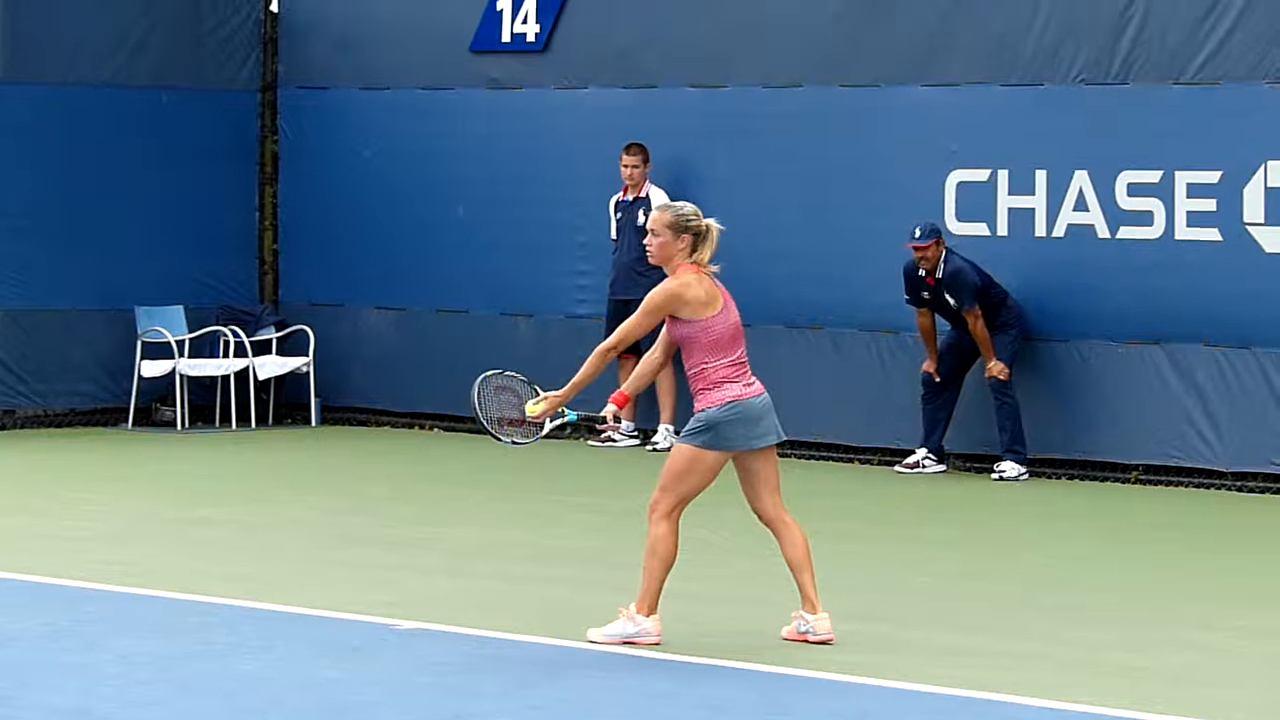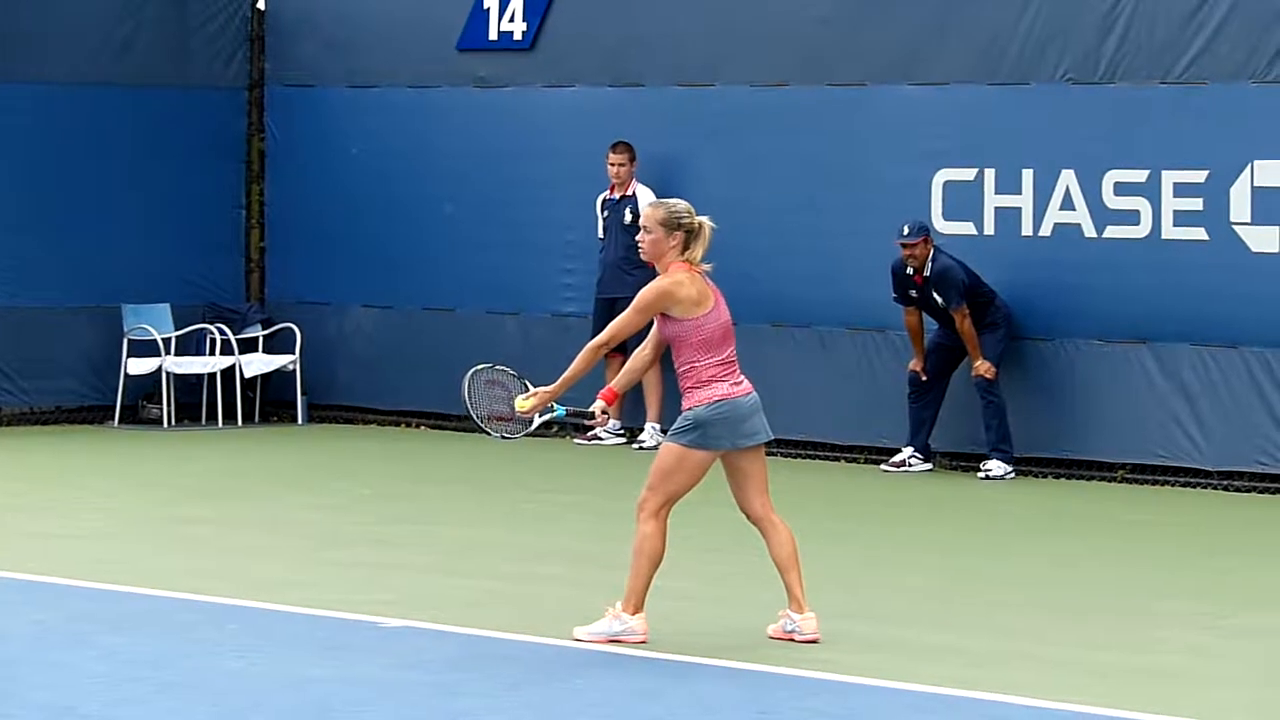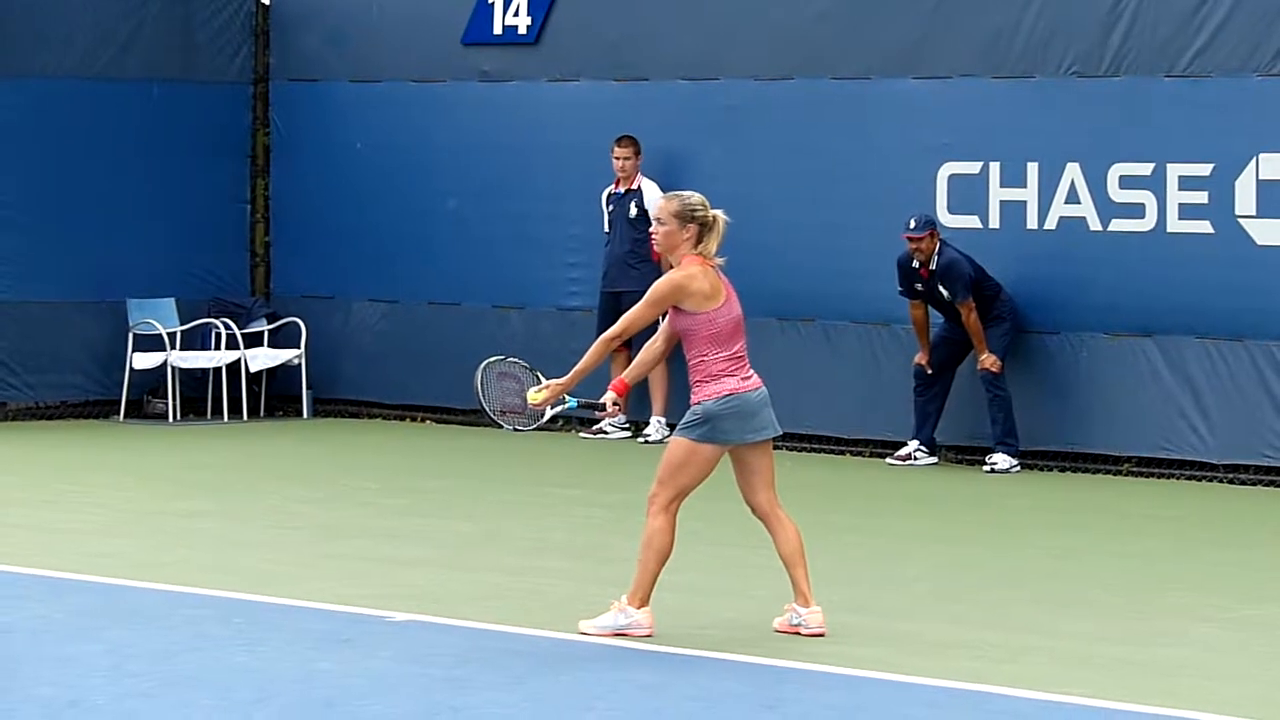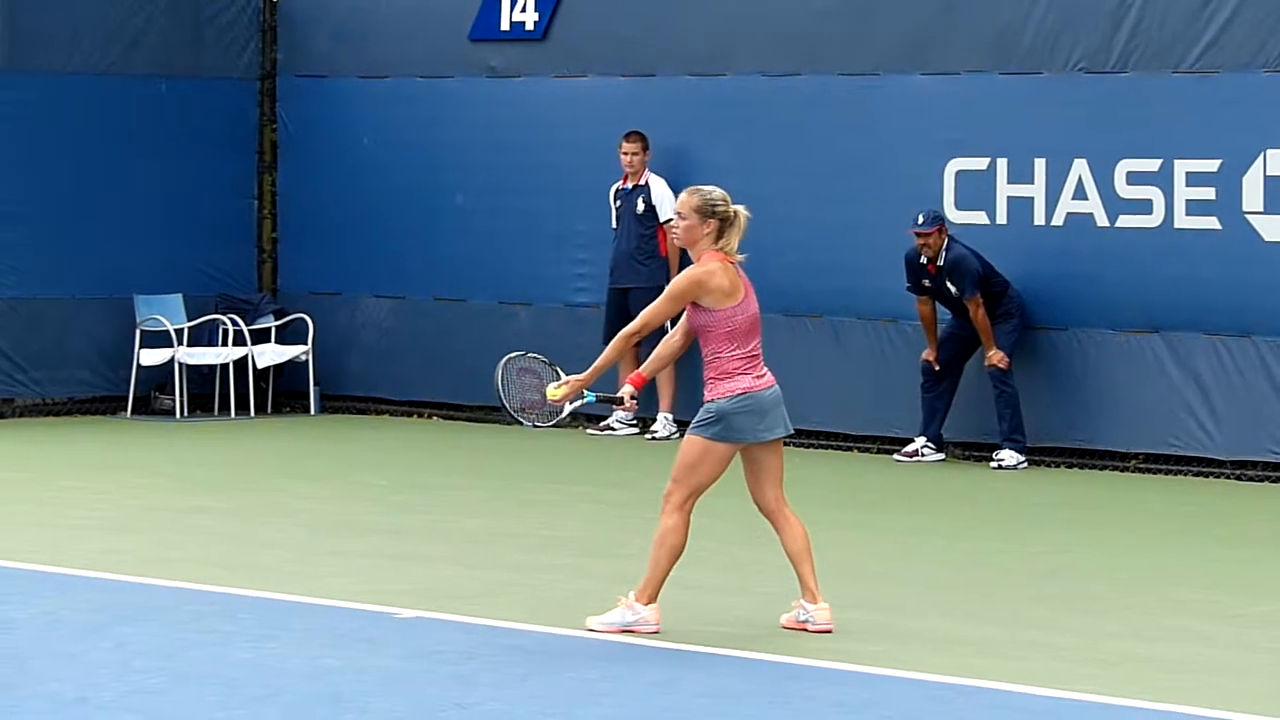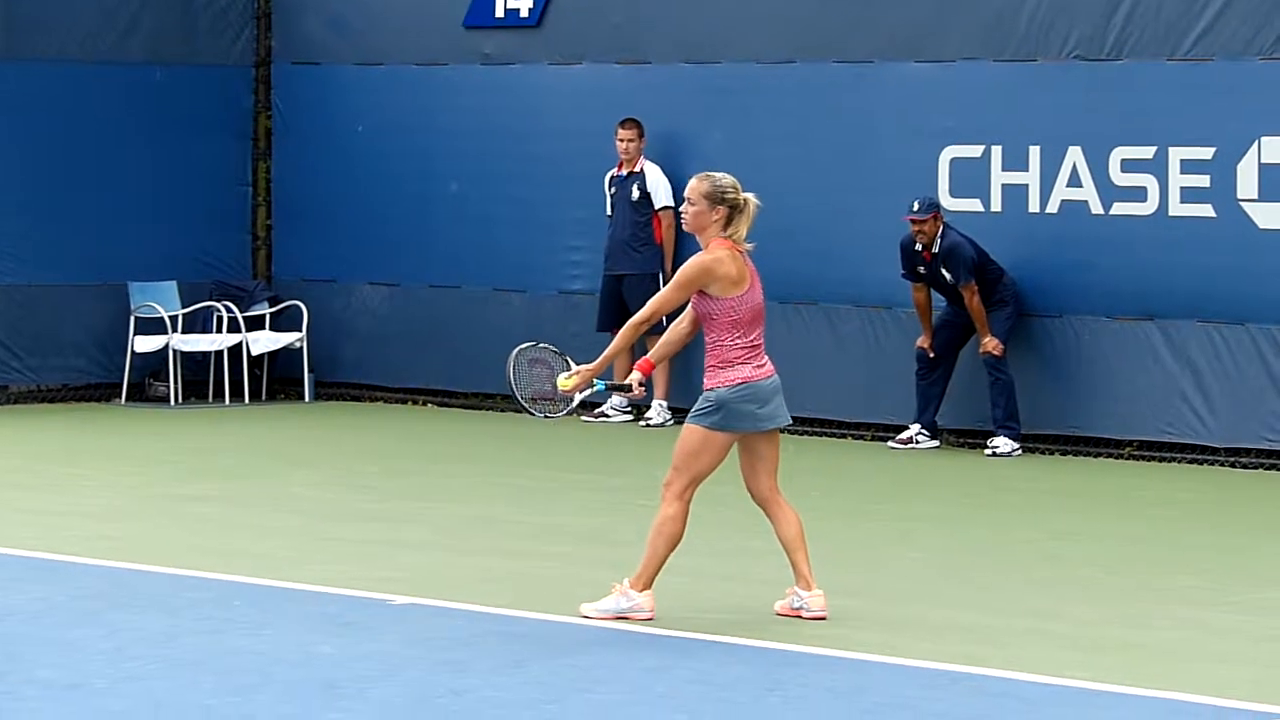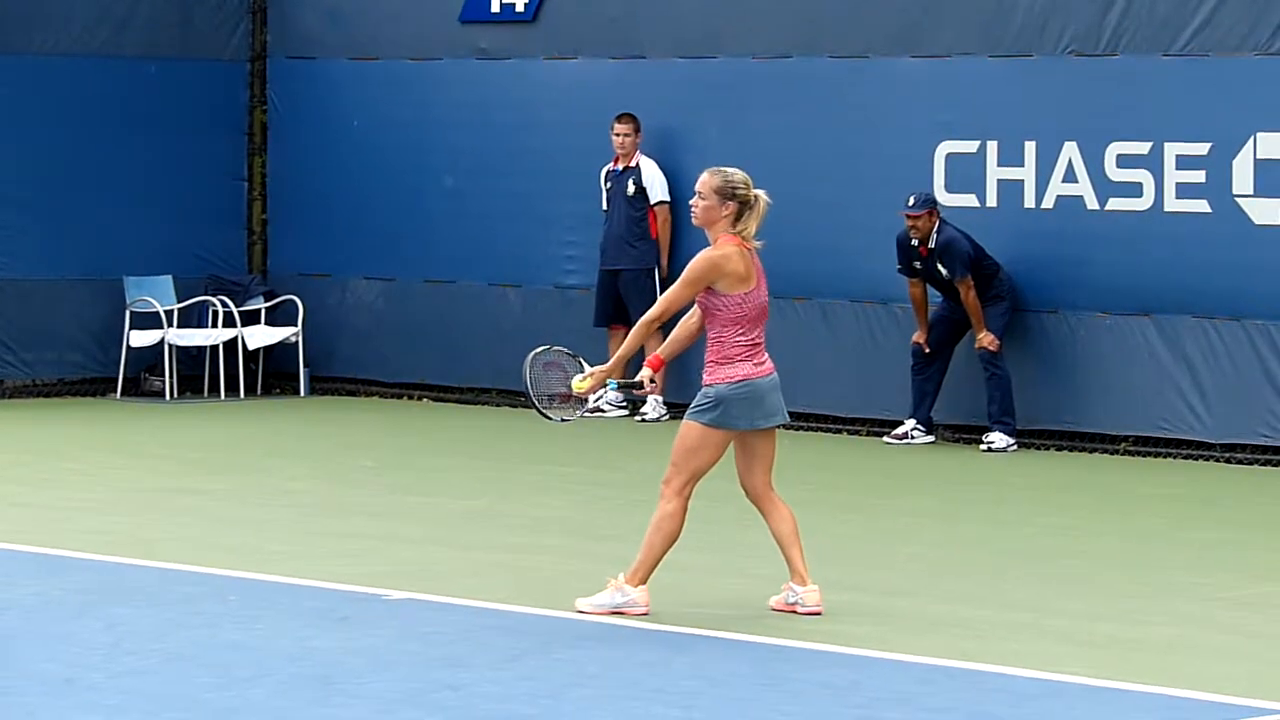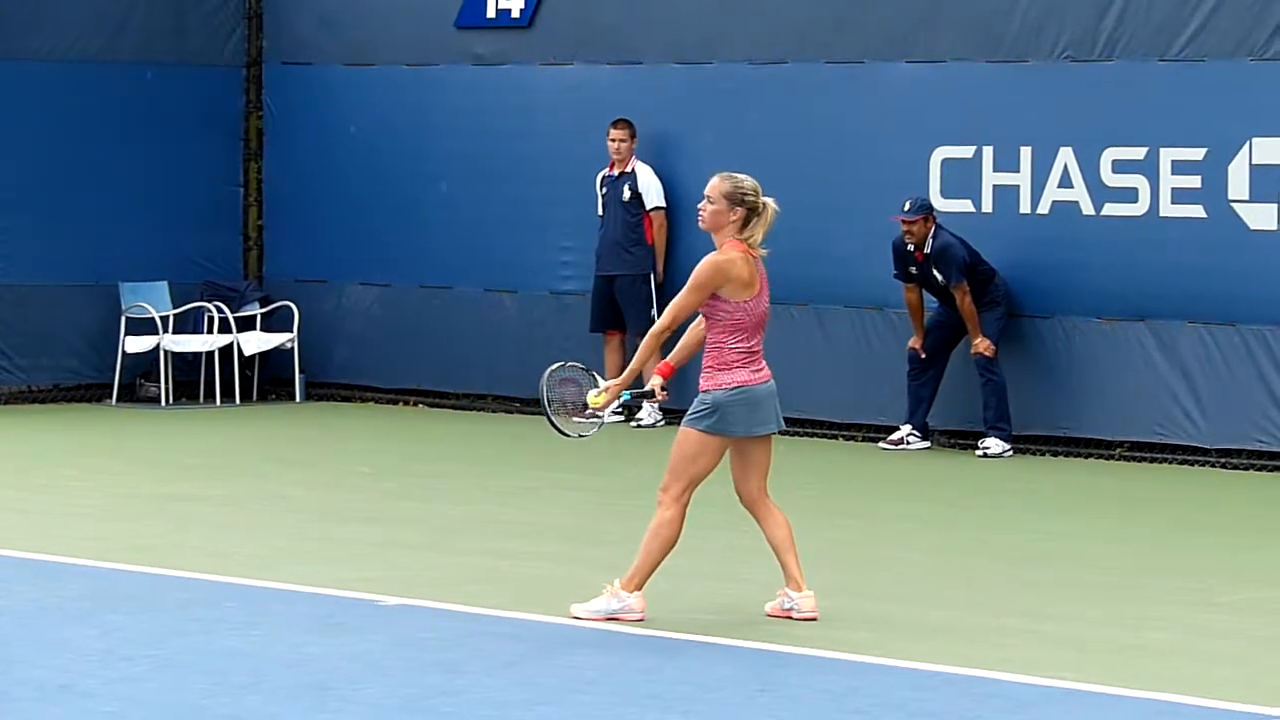
dt=0.7s
person 1, frame 1
left shoulder: (677, 288)
right shoulder: (700, 282)
left elbow: (611, 346)
right elbow: (658, 355)
left wrist: (564, 395)
right wrist: (619, 400)
left hip: (720, 413)
right hip: (753, 405)
left knee: (663, 509)
right knee: (773, 513)
left ankle: (643, 618)
right ankle: (814, 616)
person 1, frame 2
left shoulder: (669, 286)
right shoulder: (691, 280)
left elbow: (602, 343)
right elbow: (649, 350)
left wrist: (554, 391)
right wrist: (608, 396)
left hip: (708, 411)
right hip: (741, 403)
left knee: (651, 508)
right knee: (761, 512)
left ankle: (629, 616)
right ankle: (800, 615)
person 1, frame 3
left shoulder: (682, 279)
right shoulder: (704, 273)
left elbow: (614, 335)
right elbow: (661, 342)
left wrist: (566, 383)
right wrist: (620, 387)
left hip: (716, 405)
right hip: (750, 398)
left knee: (661, 502)
right knee: (767, 506)
left ankle: (634, 610)
right ankle: (807, 609)
person 1, frame 4
left shoulder: (701, 274)
right shoulder: (724, 268)
left elbow: (634, 331)
right elbow: (679, 336)
left wrist: (586, 378)
right wrist: (637, 380)
left hip: (730, 404)
right hip: (762, 396)
left knee: (676, 501)
right knee: (774, 504)
left ankle: (642, 606)
right ankle: (813, 605)
person 1, frame 5
left shoulder: (708, 262)
right shoulder: (733, 255)
left elbow: (643, 318)
right elbow: (687, 323)
left wrist: (596, 368)
right wrist: (644, 367)
left hip: (729, 392)
right hip: (761, 385)
left knee: (675, 491)
right knee: (767, 493)
left ankle: (636, 593)
right ankle: (808, 592)
person 1, frame 6
left shoulder: (717, 257)
right shoulder: (742, 252)
left elbow: (653, 317)
right elbow: (696, 318)
left wrist: (611, 367)
right wrist: (654, 363)
left hip: (728, 389)
right hip: (760, 383)
left knee: (674, 488)
right knee: (760, 490)
left ankle: (631, 588)
right ankle: (803, 588)
person 1, frame 7
left shoulder: (720, 262)
right shoulder: (747, 258)
left elbow: (662, 326)
left wrist: (624, 379)
right wrist: (665, 371)
left hip: (725, 395)
right hip: (757, 389)
left knee: (672, 495)
right knee: (755, 497)
left ankle: (626, 594)
right ankle: (798, 593)
person 2, frame 1
left shoulder: (657, 198)
right shoulder: (615, 202)
right wrist: (620, 276)
left hip: (650, 290)
right hip: (619, 291)
right knee: (625, 356)
left ankle: (666, 429)
right ankle: (626, 427)
person 2, frame 2
left shoulder: (644, 196)
right shoulder: (602, 201)
right wrist: (607, 276)
left hip: (636, 290)
right hip: (607, 289)
right knee: (613, 355)
left ankle: (652, 428)
right ankle: (613, 425)
person 2, frame 3
left shoulder: (649, 191)
right shoulder: (608, 195)
right wrist: (611, 273)
left hip: (642, 285)
right hip: (612, 284)
right knee: (618, 349)
left ankle: (659, 422)
right ankle: (617, 419)
person 2, frame 4
left shoulder: (657, 187)
right shoulder: (616, 190)
left elbow: (673, 235)
left wrist: (674, 280)
right wrist: (619, 270)
left hip: (650, 282)
right hip: (619, 281)
left knee: (658, 348)
right knee: (626, 346)
left ankle: (666, 419)
right ankle: (625, 416)
person 2, frame 5
left shoulder: (652, 174)
right shoulder: (611, 178)
left elbow: (668, 222)
left wrist: (667, 266)
right wrist: (614, 257)
left hip: (645, 270)
right hip: (614, 268)
left knee: (653, 334)
right knee: (619, 333)
left ankle: (660, 406)
right ankle: (619, 403)
person 2, frame 6
left shoulder: (648, 169)
right shoulder: (606, 172)
left elbow: (663, 217)
left wrist: (663, 260)
right wrist: (609, 251)
left hip: (640, 264)
right hip: (609, 263)
left knee: (649, 328)
right knee: (615, 327)
left ankle: (656, 401)
right ankle: (614, 397)
person 2, frame 7
left shoulder: (644, 175)
right shoulder: (602, 178)
left elbow: (659, 222)
left wrist: (658, 266)
right wrist: (605, 257)
left hip: (636, 270)
right hip: (605, 269)
left knee: (644, 334)
right knee: (611, 333)
left ankle: (652, 406)
right ankle: (610, 403)
person 3, frame 1
left shoulder: (958, 271)
right shoulder: (912, 271)
left elbow: (975, 319)
right elbow: (924, 314)
left wrist: (991, 361)
right wrist: (932, 358)
left hip: (1001, 323)
right hip: (963, 328)
left knee: (998, 381)
right knee: (933, 379)
left ankle: (1014, 461)
right ankle: (930, 454)
person 3, frame 2
left shoulder: (946, 269)
right shoulder: (900, 269)
left elbow: (963, 318)
right elbow: (912, 313)
left wrist: (977, 360)
right wrist: (919, 357)
left hip: (989, 322)
right hip: (950, 327)
left knee: (984, 380)
right knee: (919, 378)
left ankle: (1001, 460)
right ankle: (917, 452)
person 3, frame 3
left shoulder: (952, 263)
right shoulder: (906, 263)
left elbow: (969, 312)
right elbow: (917, 307)
left wrist: (983, 353)
right wrist: (925, 351)
left hip: (995, 316)
right hip: (956, 320)
left knee: (990, 373)
right knee: (926, 371)
left ankle: (1006, 454)
right ankle: (922, 446)
person 3, frame 4
left shoulder: (960, 259)
right shoulder: (914, 258)
left elbow: (976, 307)
right elbow: (925, 303)
left wrist: (990, 350)
right wrist: (932, 347)
left hip: (1003, 312)
right hip: (963, 317)
left knee: (998, 369)
right knee: (933, 367)
left ankle: (1013, 449)
right ankle: (929, 442)
person 3, frame 5
left shoulder: (955, 246)
right shoulder: (909, 245)
left elbow: (971, 294)
right elbow: (920, 290)
left wrist: (985, 336)
right wrist: (927, 334)
left hip: (997, 299)
right hip: (958, 304)
left knee: (992, 356)
right knee: (927, 355)
left ankle: (1007, 436)
right ankle: (924, 430)
person 3, frame 6
left shoulder: (950, 241)
right shoulder: (905, 241)
left elbow: (968, 290)
right elbow: (916, 285)
left wrist: (981, 332)
right wrist: (923, 330)
left hip: (993, 295)
right hip: (954, 300)
left knee: (988, 352)
right knee: (923, 350)
left ankle: (1003, 432)
right ankle: (919, 425)
person 3, frame 7
left shoulder: (947, 247)
right shoulder: (901, 246)
left elbow: (963, 295)
right elbow: (912, 291)
left wrist: (977, 338)
right wrist: (919, 334)
left hip: (988, 300)
right hip: (950, 304)
left knee: (984, 357)
right knee: (920, 356)
left ankle: (999, 438)
right ankle: (915, 431)
